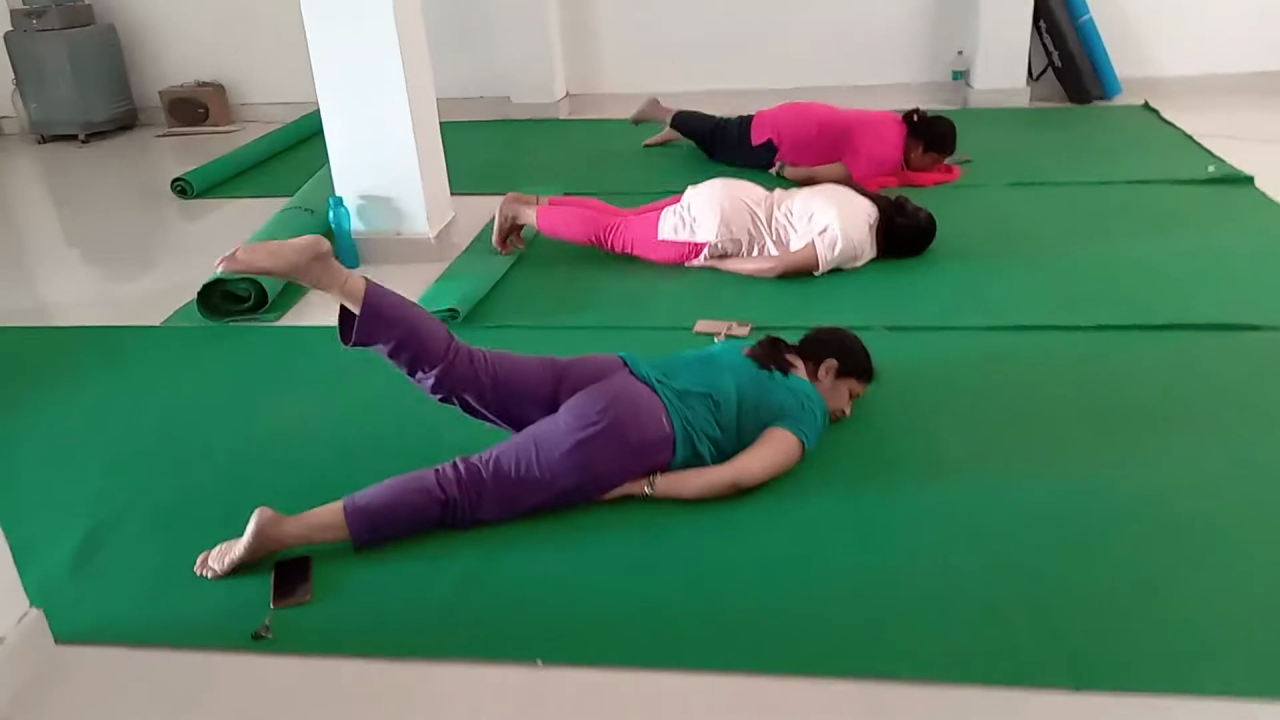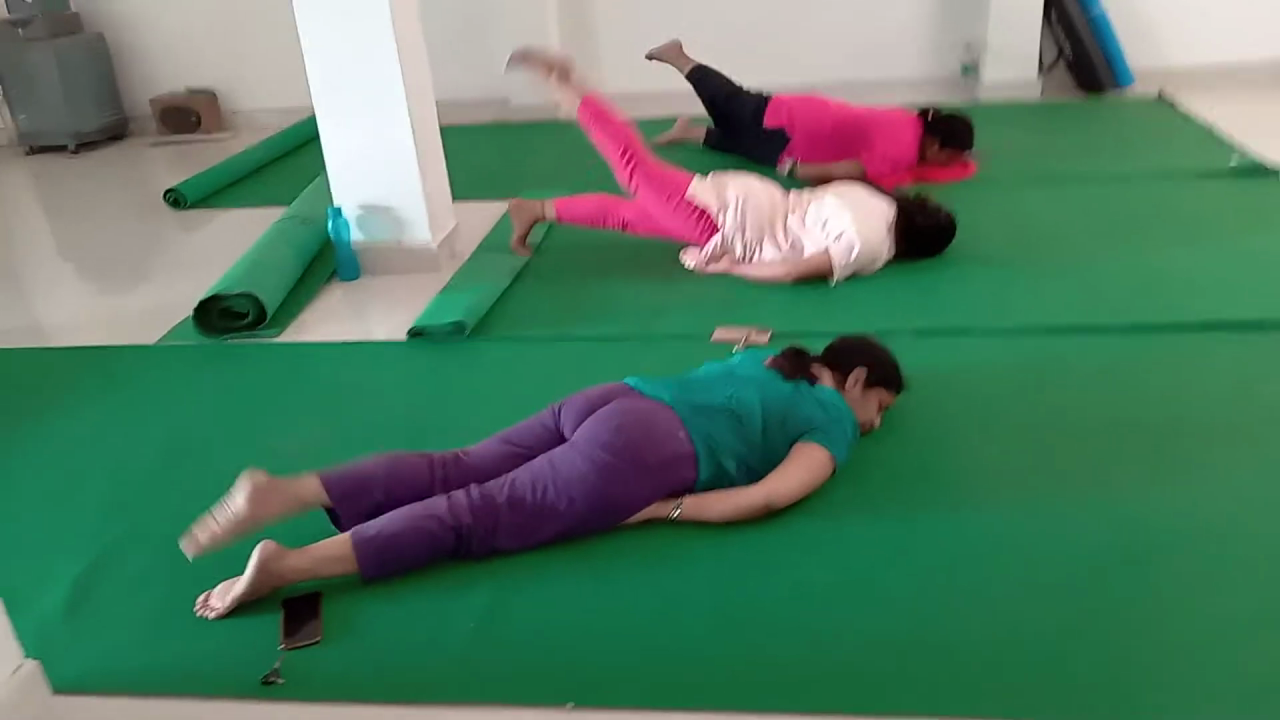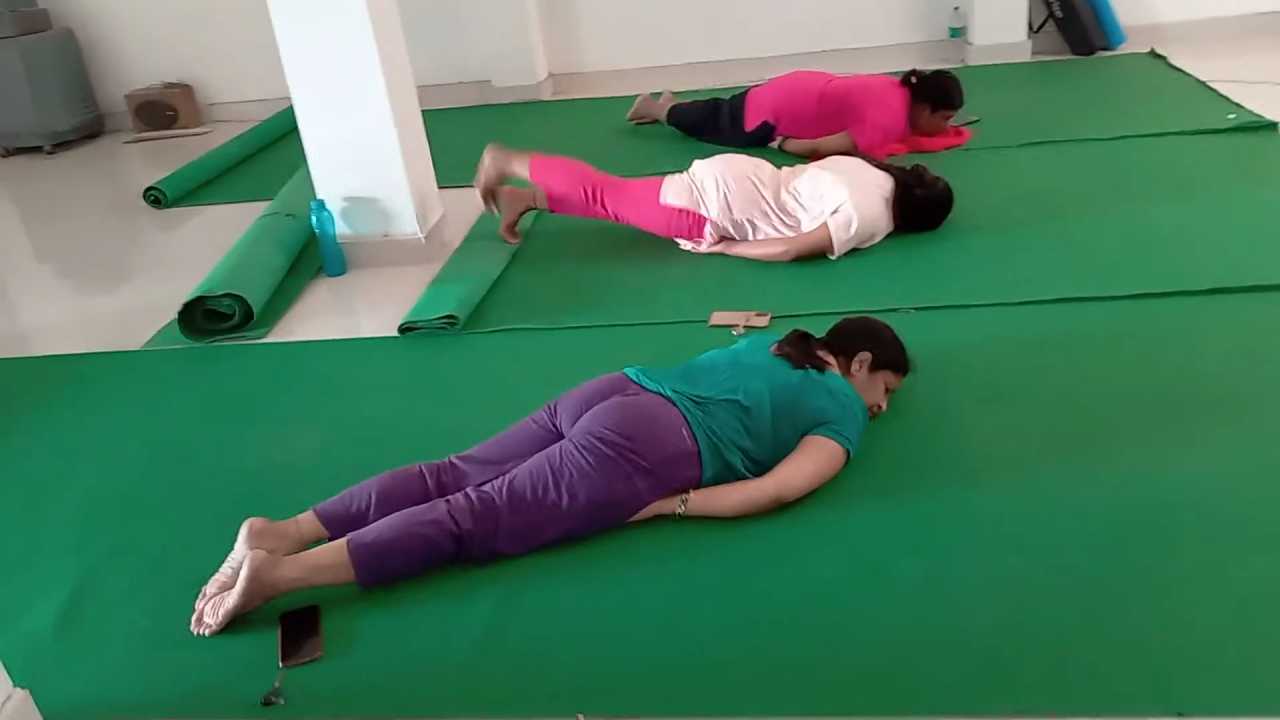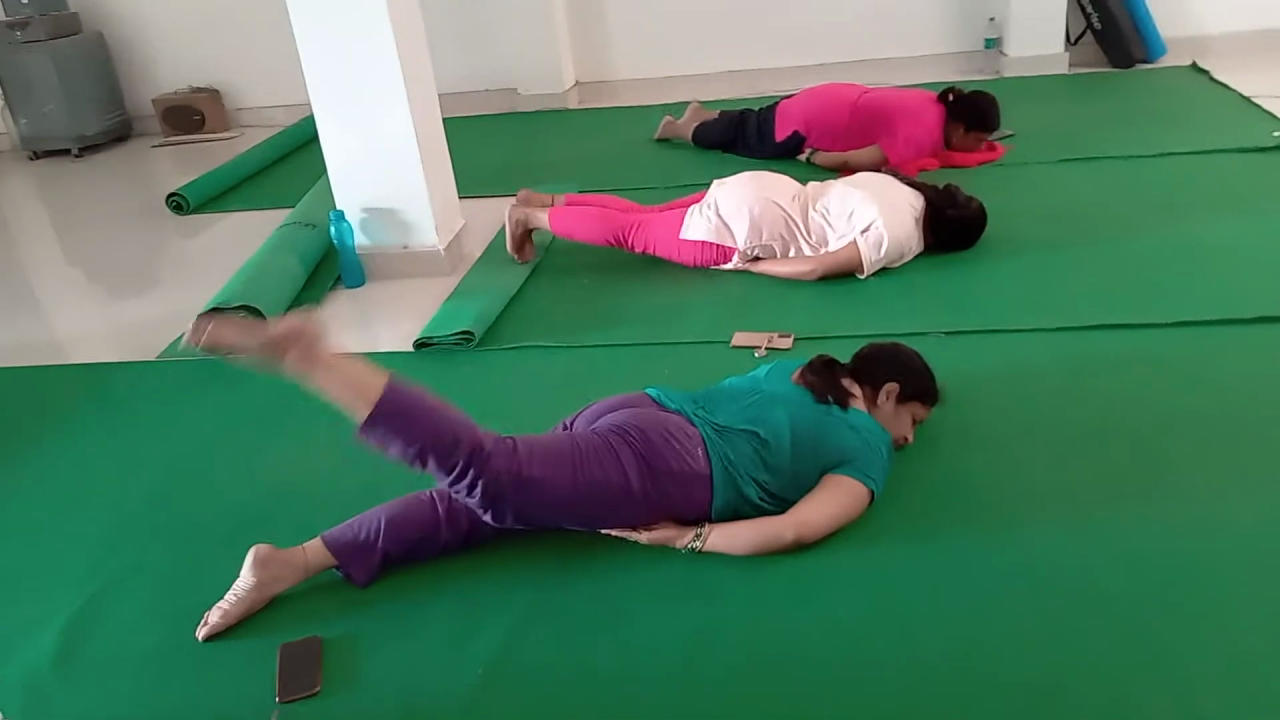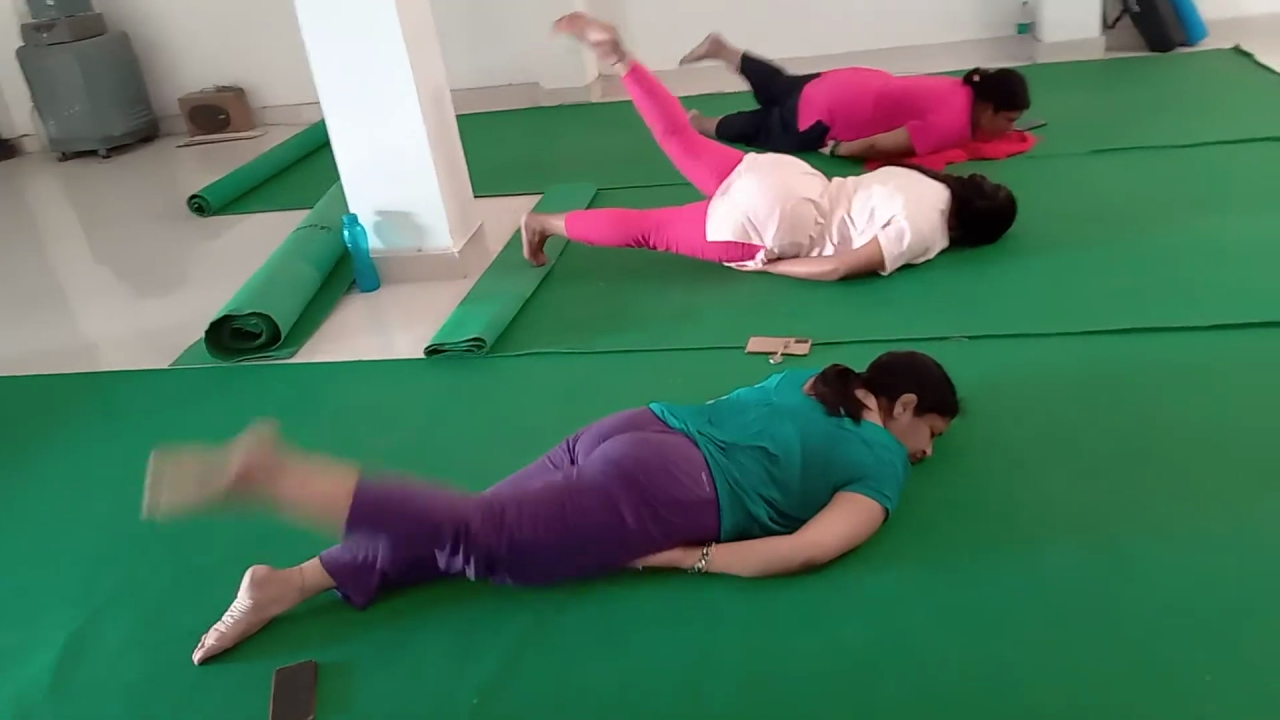
dt=0.5s
person 1, frame 1
left shoulder: (750, 349)
right shoulder: (804, 413)
right elbow: (741, 474)
right wrist: (643, 486)
left hip: (604, 375)
right hip: (626, 430)
left knee: (452, 370)
right knee: (464, 488)
left ankle: (326, 268)
right ankle: (283, 531)
person 1, frame 2
left shoulder: (774, 360)
right shoulder: (834, 427)
right elbow: (768, 496)
right wrist: (665, 509)
left hip: (612, 399)
right hip: (643, 451)
left knee: (453, 471)
right knee: (475, 519)
left ankle: (278, 493)
right ankle: (284, 565)
person 1, frame 3
left shoulder: (779, 344)
right shoulder: (842, 413)
right elbow: (777, 488)
right wrist: (672, 505)
left hip: (608, 393)
right hip: (644, 447)
left knee: (451, 478)
right knee: (475, 520)
left ankle: (282, 531)
right ankle: (279, 573)
person 1, frame 4
left shoulder: (799, 372)
right shoulder: (867, 453)
right elbow: (795, 530)
right wrist: (686, 537)
left hip: (631, 409)
right hip: (662, 464)
left knee: (466, 509)
right knee: (488, 478)
left ankle: (286, 564)
right ankle: (299, 350)
person 1, frame 5
left shoulder: (812, 383)
right shoulder: (881, 468)
right elbow: (802, 550)
right wrist: (691, 555)
left hip: (634, 428)
right hip: (664, 491)
left knee: (456, 533)
right knee: (477, 539)
left ankle: (281, 584)
right ankle: (268, 471)
person 2, frame 1
left shoulder: (858, 199)
right shoulder: (854, 242)
right elbow: (778, 267)
right wrist: (717, 264)
left hip: (729, 196)
right hip: (714, 227)
left knee: (620, 217)
right knee: (614, 233)
left ankle: (530, 201)
right ankle: (520, 213)
person 2, frame 2
left shoulder: (876, 200)
right shoulder: (869, 247)
right elbow: (793, 272)
right wrist: (730, 267)
left hip: (748, 199)
right hip: (730, 219)
left knee: (628, 213)
right knee: (636, 169)
left ankle: (537, 210)
right ankle: (562, 80)
person 2, frame 3
left shoulder: (873, 171)
right shoulder: (868, 219)
right elbow: (793, 251)
right wrist: (729, 246)
left hip: (740, 178)
right hip: (721, 204)
left knee: (615, 199)
right knee: (607, 194)
left ankle: (527, 196)
right ankle: (509, 163)
person 2, frame 4
left shoulder: (904, 189)
right shoulder: (898, 238)
right elbow: (817, 268)
right wrist: (752, 265)
left hip: (760, 192)
right hip: (746, 229)
left knee: (642, 218)
right knee: (633, 232)
left ankle: (546, 201)
right ankle: (532, 215)
person 2, frame 5
left shoulder: (923, 181)
right shoulder: (922, 233)
right elbow: (839, 269)
right wrist: (766, 262)
left hip: (778, 175)
right hip: (761, 223)
left knee: (679, 137)
right knee: (649, 232)
left ankle: (615, 52)
right ankle: (547, 224)
person 3, frame 1
left shoulder: (900, 125)
right shoulder: (885, 156)
right elbow: (816, 176)
right wrist: (782, 171)
left hip: (802, 121)
right hip: (778, 136)
right knee: (718, 136)
left ankle: (676, 129)
right ankle: (660, 112)
person 3, frame 2
left shoulder: (914, 123)
right shoulder: (898, 153)
right elbow: (826, 174)
right wrist: (792, 168)
left hip: (805, 118)
right hip: (785, 127)
right knee: (731, 102)
left ankle: (689, 130)
right ankle: (679, 57)
person 3, frame 3
left shoulder: (903, 88)
right shoulder: (889, 123)
right elbow: (820, 148)
right wrist: (782, 144)
left hip: (799, 90)
right hip: (773, 113)
left knee: (720, 115)
right knee: (713, 124)
left ankle: (672, 102)
right ankle: (656, 107)
person 3, frame 4
left shoulder: (938, 104)
right shoulder: (923, 139)
right elbow: (849, 161)
right wrist: (810, 157)
left hip: (833, 101)
right hip: (805, 123)
left knee: (753, 125)
right knee: (742, 135)
left ankle: (702, 114)
right ankle: (680, 129)
person 3, frame 5
left shoulder: (965, 90)
right shoulder: (953, 125)
right elbow: (876, 146)
right wrist: (833, 150)
left hip: (850, 86)
right hip: (821, 116)
left knee: (779, 89)
right knee: (762, 130)
left ankle: (720, 49)
right ankle: (702, 124)
